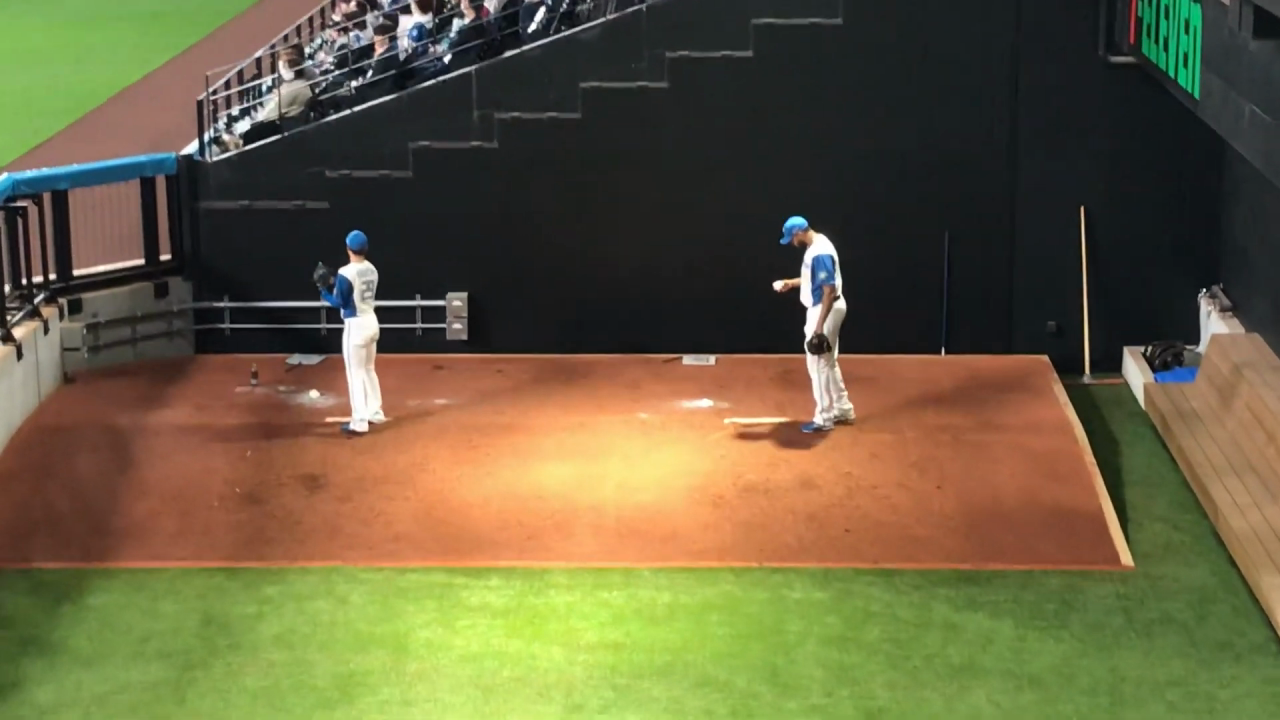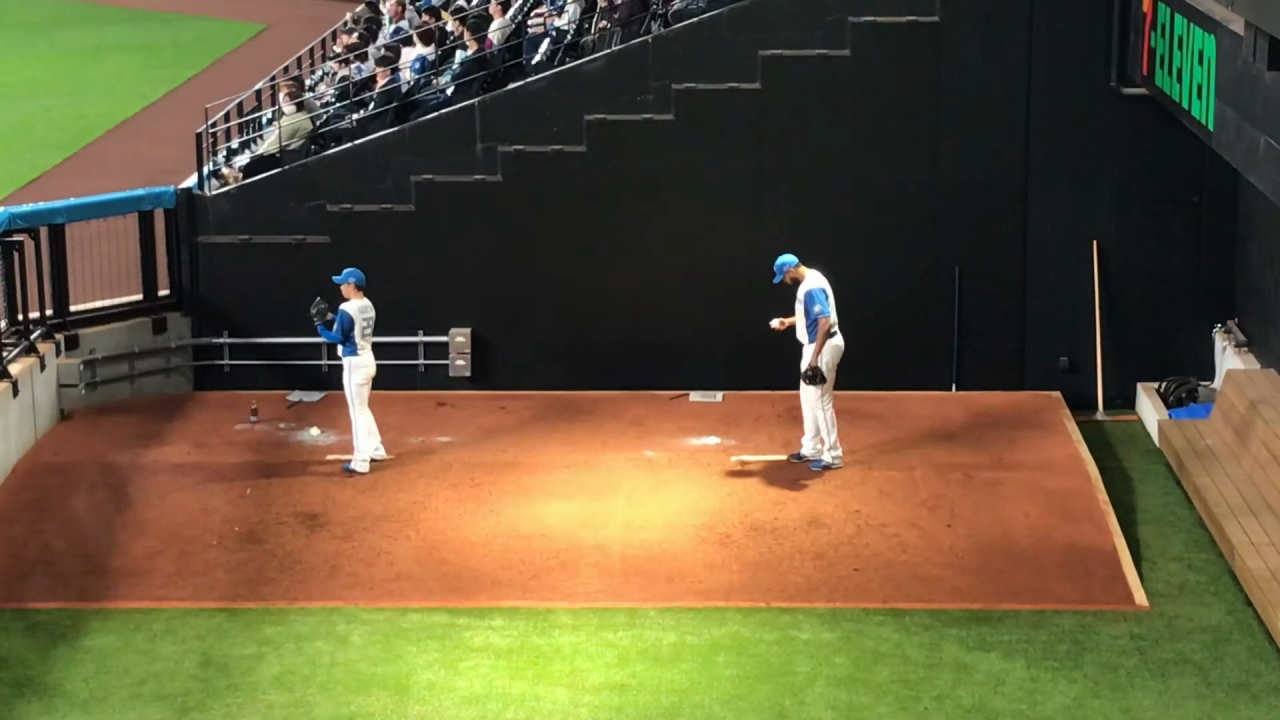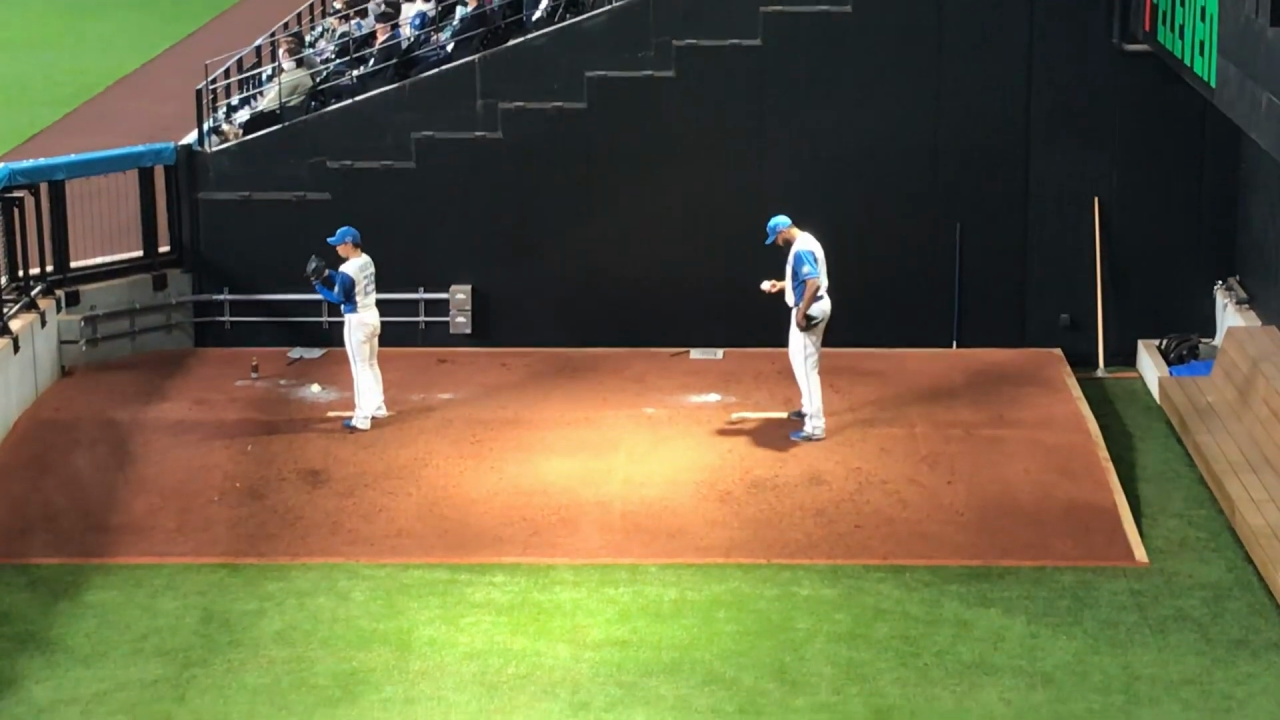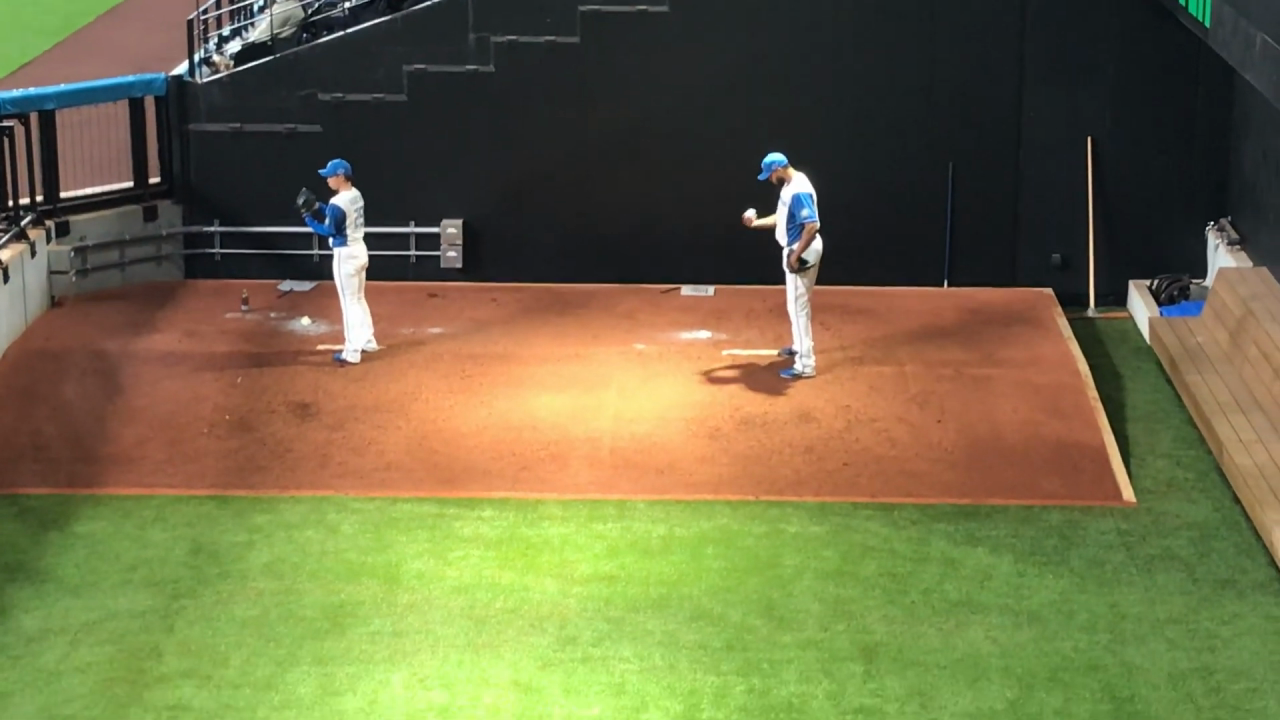
dt=0.7s
person 1, frame 1
left shoulder: (820, 253)
right shoulder: (816, 245)
left elbow: (829, 291)
left wrist: (820, 325)
right wrist: (792, 283)
left hip: (825, 310)
right hip: (820, 308)
left knee: (818, 362)
right knee: (828, 361)
left ankle: (824, 418)
right ankle: (843, 409)
person 1, frame 2
left shoulder: (812, 288)
right shoulder: (809, 282)
left elbow: (825, 322)
left wrist: (814, 356)
right wrist: (788, 321)
left hip: (824, 347)
right hip: (815, 346)
left knee: (821, 400)
right knee: (808, 398)
left ankle: (832, 456)
right ankle: (812, 448)
person 1, frame 3
left shoulder: (801, 249)
right shoulder: (804, 243)
left elbow: (813, 283)
left wrist: (802, 313)
right wrist: (781, 284)
left hip: (810, 309)
right hip: (811, 308)
left knee: (807, 366)
right knee: (798, 358)
right ankle: (809, 408)
person 1, frame 4
left shoulder: (799, 191)
right shoulder: (789, 185)
left elbow: (812, 226)
right elbow: (782, 217)
left wrist: (796, 255)
right wrist: (757, 222)
left hip: (802, 252)
right hip: (795, 250)
left knee: (798, 304)
right knee: (795, 302)
left ankle: (806, 365)
right ankle: (800, 346)
person 2, frame 1
left shoulder: (346, 272)
right shoulder: (371, 269)
left elbow: (338, 302)
left wrist: (324, 291)
right wrist: (335, 283)
left hip: (356, 325)
right hip: (371, 321)
left knee: (355, 373)
right knee: (368, 370)
left ankle: (359, 422)
right ankle: (375, 413)
person 2, frame 2
left shoulder: (347, 309)
right shoulder: (368, 305)
left elbow: (337, 337)
left wrist: (320, 327)
right wrist: (331, 318)
left hip: (354, 364)
right hip: (367, 360)
left knee: (357, 412)
right knee: (363, 409)
left ankle: (360, 462)
right ankle: (375, 449)
person 2, frame 3
left shoulder: (347, 270)
right shoulder: (367, 260)
left elbow: (339, 298)
left wrist: (319, 286)
right wrist: (329, 274)
left hip: (357, 321)
right hip: (372, 316)
left knee: (360, 369)
right knee: (371, 365)
left ankle: (362, 419)
right ankle: (378, 407)
person 2, frame 4
left shoulder: (337, 202)
right shoulder: (356, 195)
left elbow: (329, 231)
left wrist: (309, 219)
right wrist: (319, 208)
left hip: (345, 254)
right hip: (359, 250)
left knee: (348, 302)
right knee: (358, 298)
left ankle: (352, 352)
right ankle: (367, 341)
